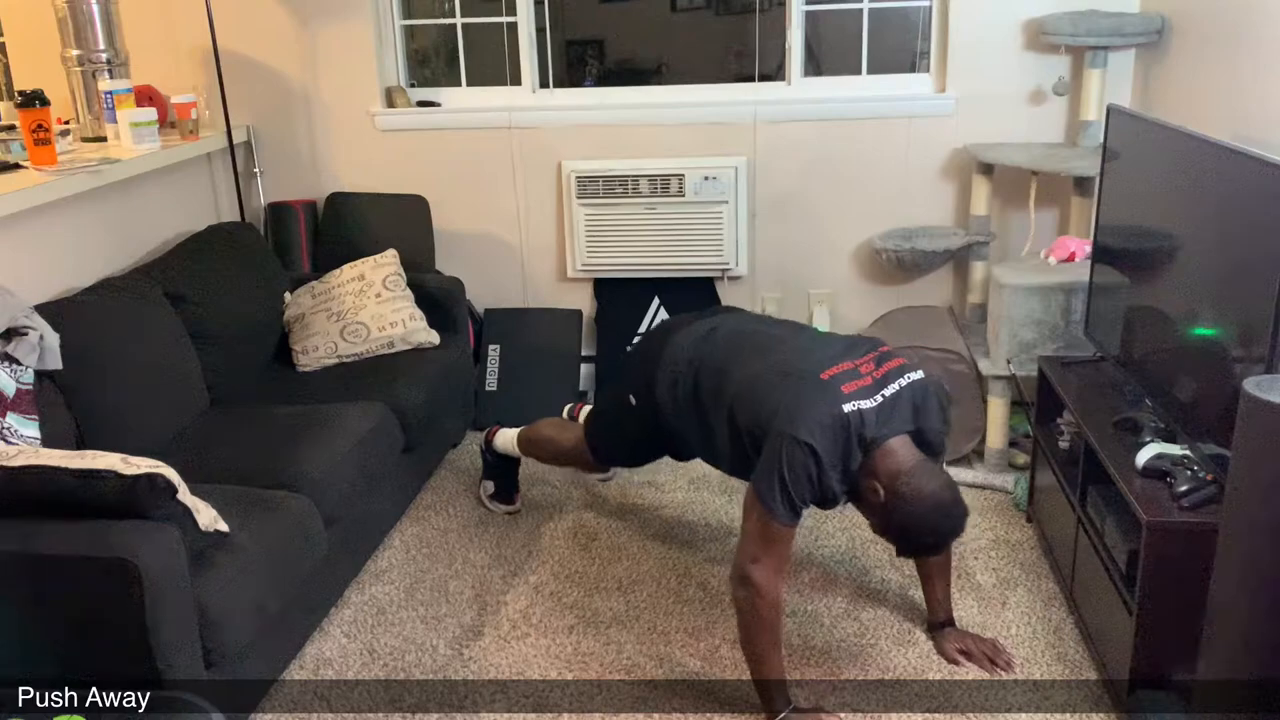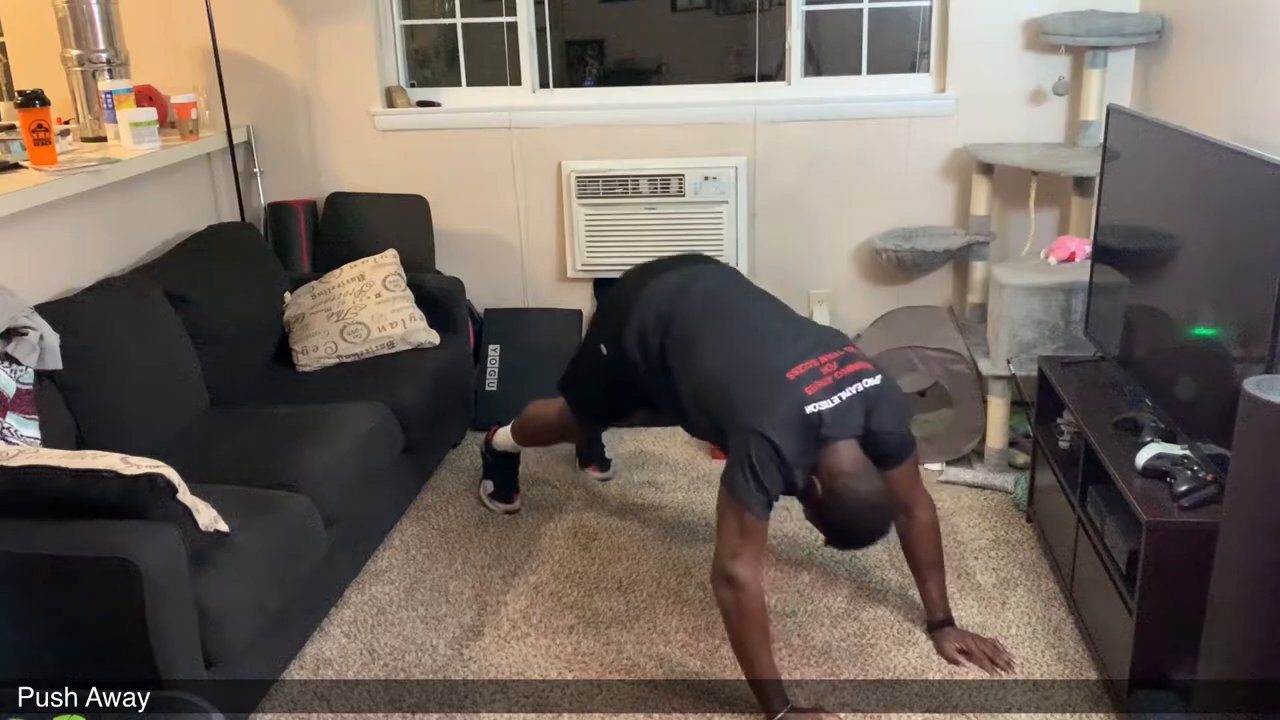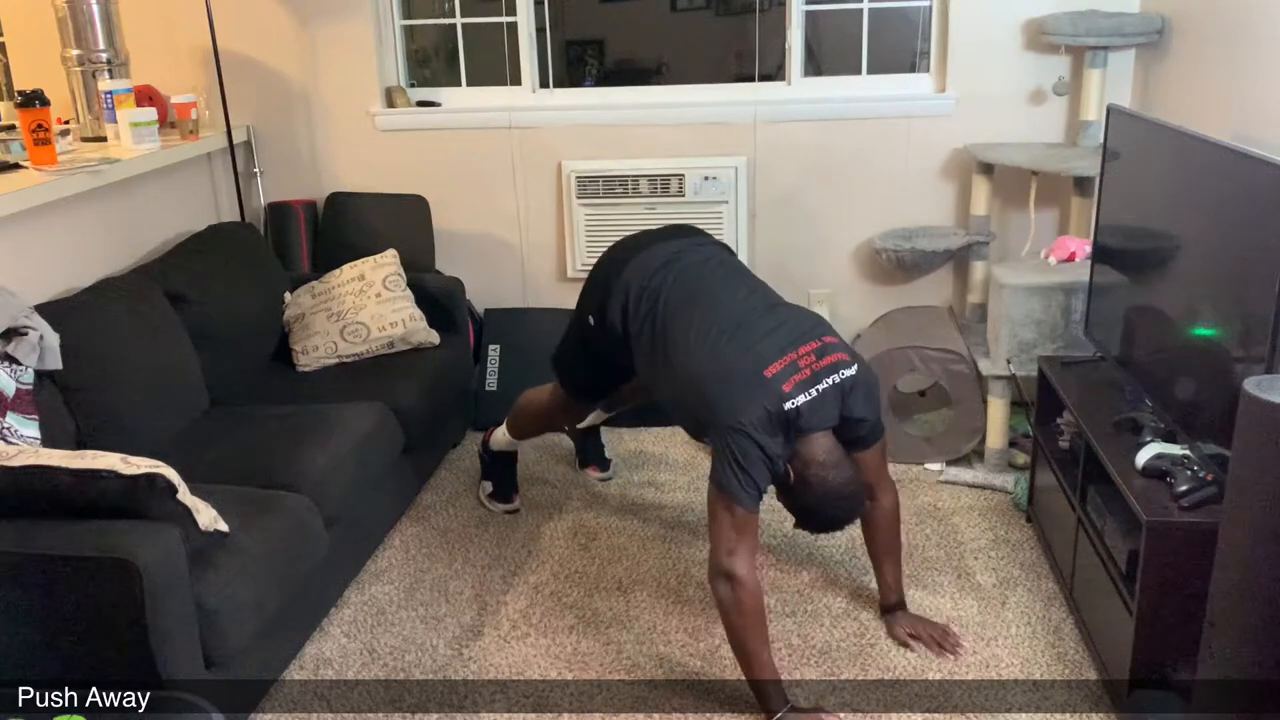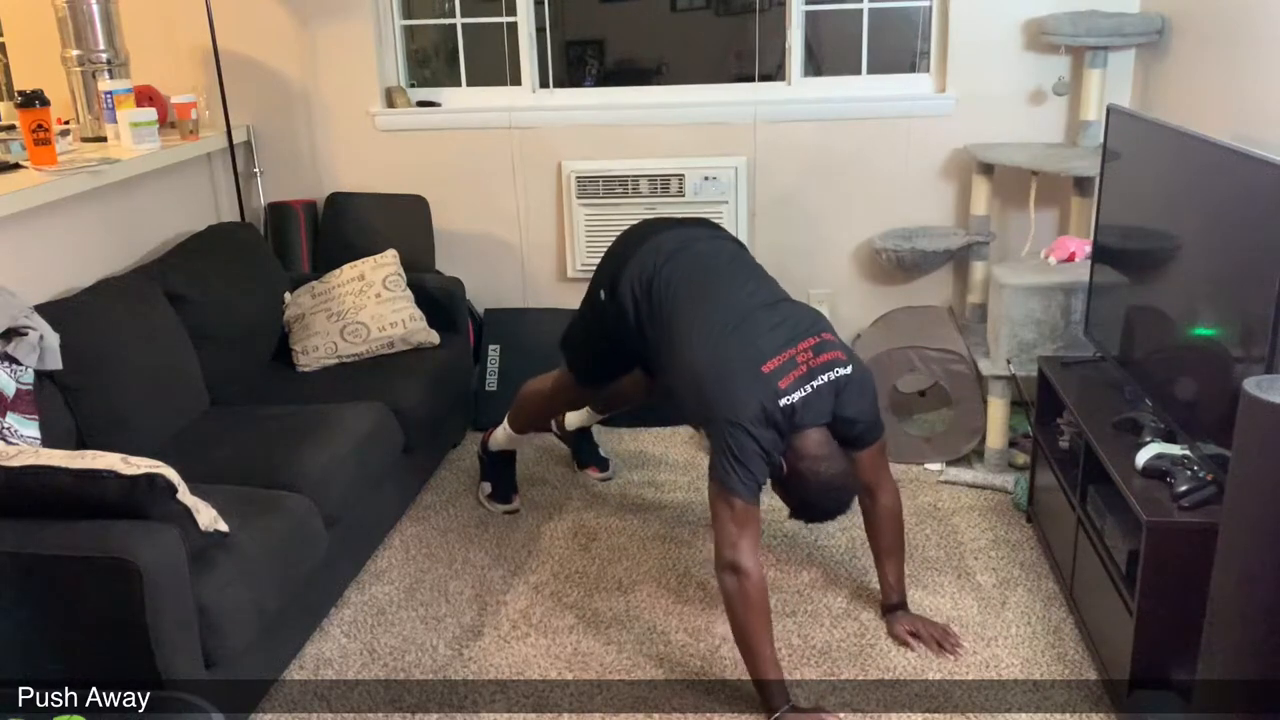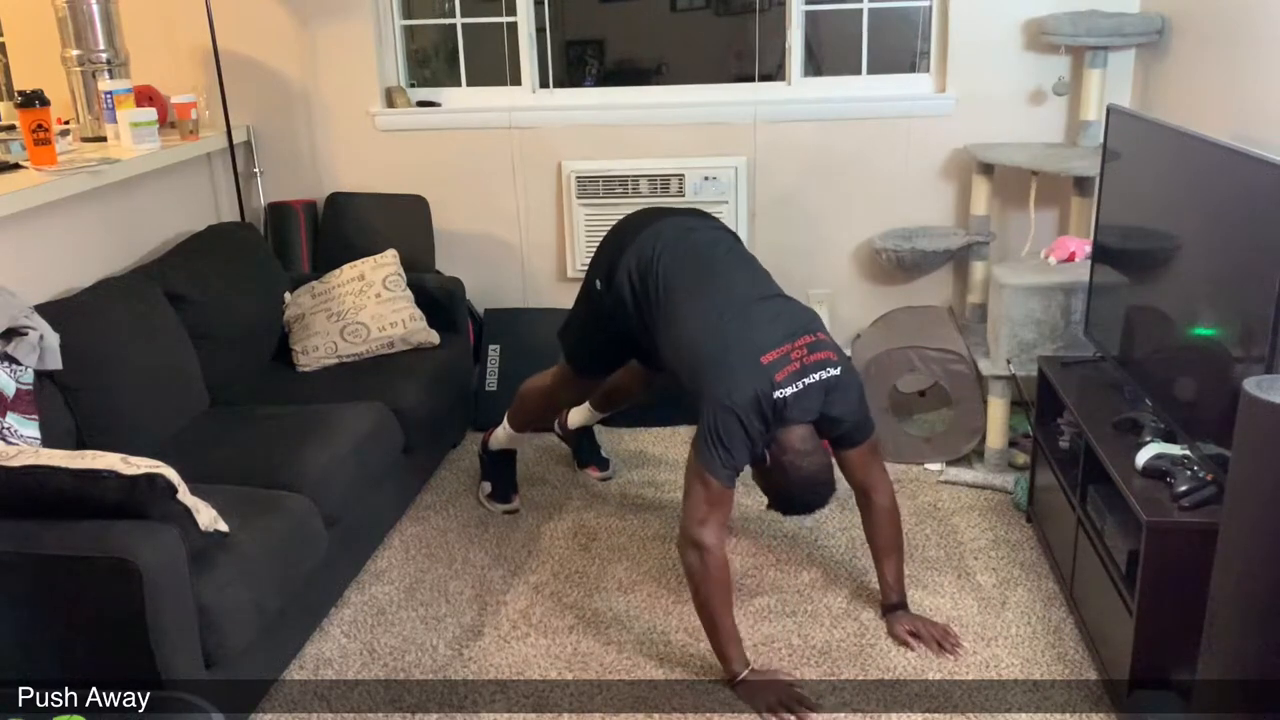
dt=0.3s
person 1, frame 1
left shoulder: (924, 402)
right shoulder: (811, 440)
left elbow: (927, 514)
right elbow: (755, 577)
left wrist: (942, 624)
left hip: (725, 343)
right hip: (677, 367)
right knee: (594, 449)
left ankle: (590, 412)
right ankle: (503, 444)
person 1, frame 2
left shoulder: (878, 399)
right shoulder: (772, 438)
left elbow: (915, 507)
right elbow: (736, 575)
left wrist: (942, 624)
left hip: (705, 283)
right hip: (644, 308)
left knee: (615, 409)
right knee: (578, 417)
left ankle: (588, 437)
right ankle: (502, 445)
person 1, frame 3
left shoulder: (855, 384)
right shoulder: (751, 427)
left elbow: (879, 493)
right elbow: (732, 571)
left wrist: (894, 607)
left hip: (694, 255)
right hip: (630, 280)
left knee: (649, 379)
right knee: (570, 398)
left ankle: (587, 421)
right ankle: (499, 445)
person 1, frame 4
left shoulder: (850, 384)
right shoulder: (747, 418)
left elbow: (880, 491)
right elbow: (738, 565)
left wrist: (896, 606)
left hip: (706, 248)
right hip: (638, 268)
left knee: (648, 378)
right knee: (575, 384)
left ankle: (574, 426)
right ankle: (499, 445)
person 1, frame 5
left shoulder: (838, 383)
right shoulder: (738, 405)
left elbow: (875, 488)
right elbow: (700, 542)
left wrist: (896, 605)
right wrist: (739, 673)
left hip: (700, 238)
right hip: (635, 256)
left knee: (642, 373)
right knee: (575, 378)
left ankle: (575, 424)
right ankle: (500, 444)
